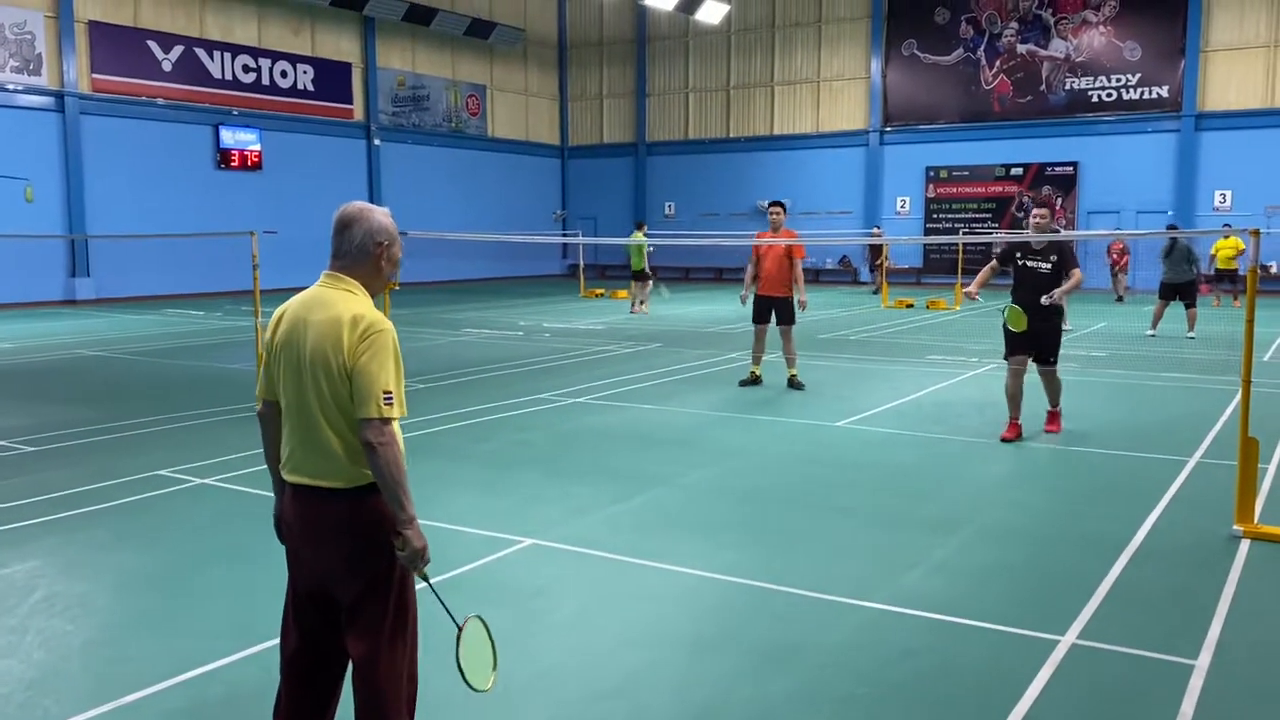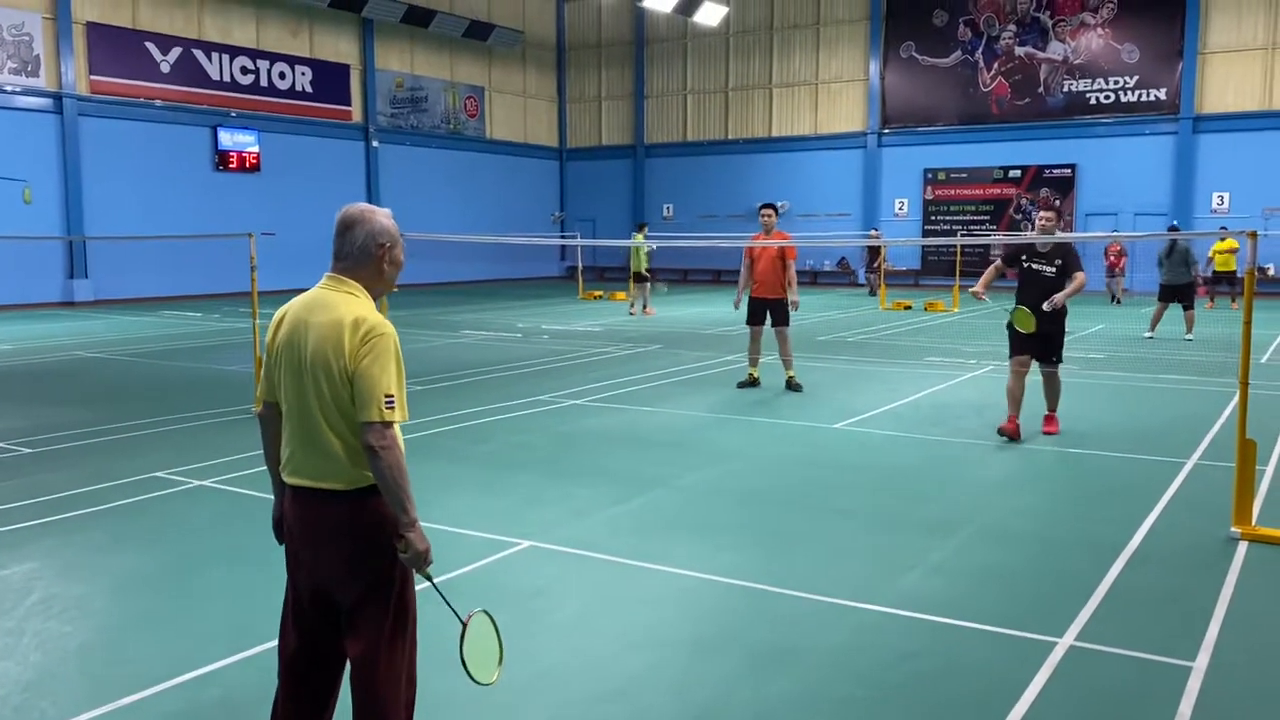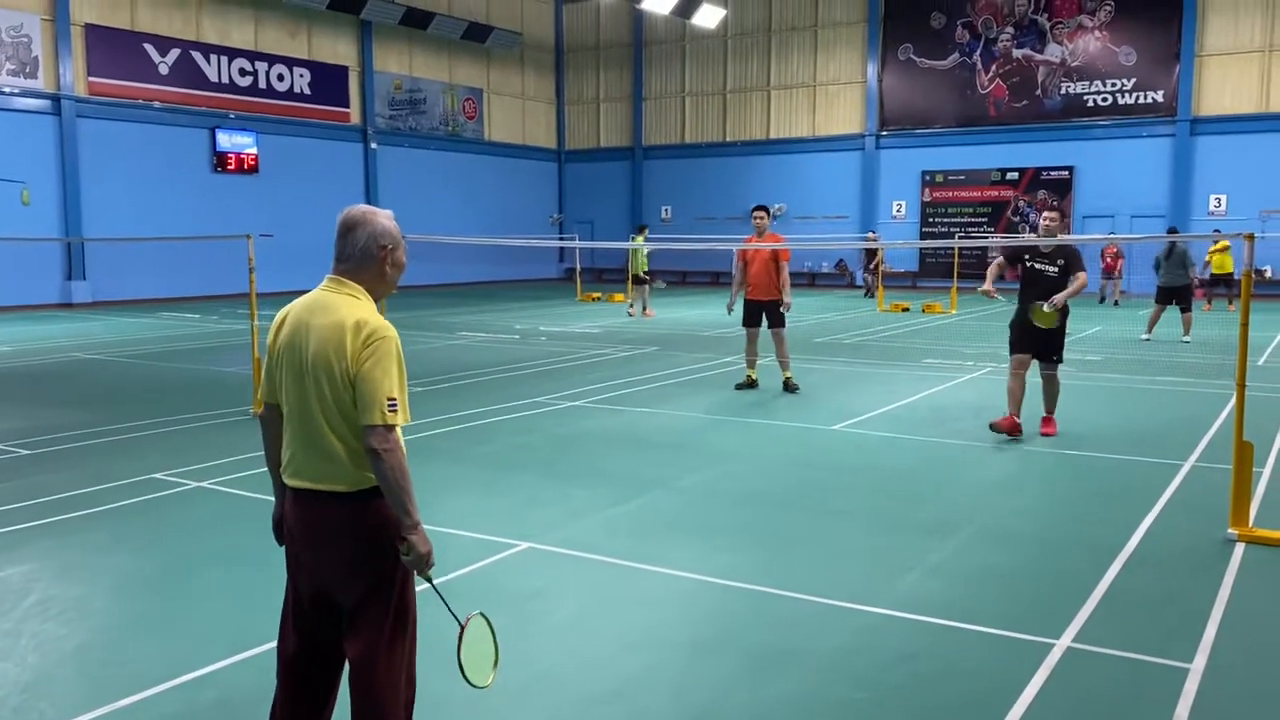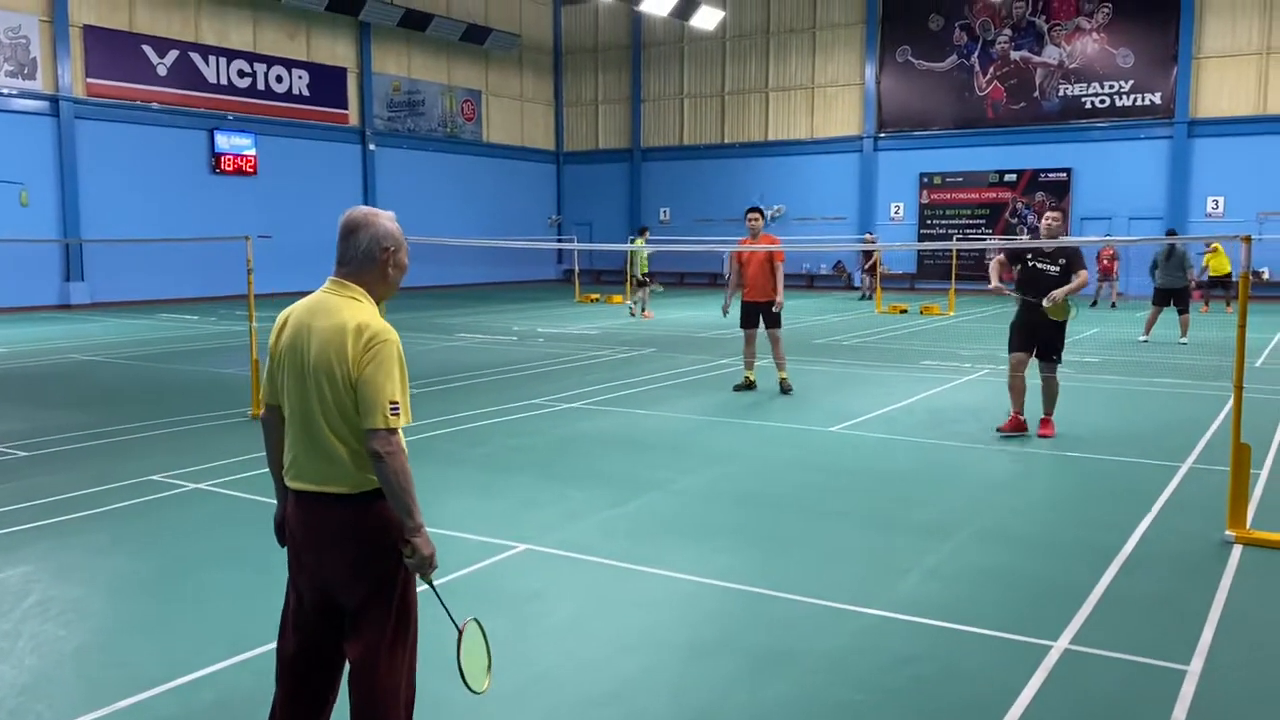
dt=0.1s
person 1, frame 1
left shoulder: (287, 313)
right shoulder: (368, 324)
left elbow: (268, 414)
right elbow: (376, 436)
left wrist: (282, 493)
right wrist: (408, 522)
left hip: (301, 502)
right hip: (358, 507)
left knee: (308, 636)
right knee: (380, 643)
person 1, frame 2
left shoulder: (288, 314)
right shoulder: (369, 328)
left elbow: (269, 415)
right elbow: (377, 440)
left wrist: (282, 495)
right wrist: (410, 525)
left hip: (301, 505)
right hip: (359, 510)
left knee: (307, 638)
right knee: (380, 646)
person 1, frame 3
left shoulder: (289, 316)
right shoulder: (371, 330)
left elbow: (269, 417)
right elbow: (380, 442)
left wrist: (283, 495)
right wrist: (412, 526)
left hip: (302, 506)
right hip: (360, 512)
left knee: (306, 637)
right knee: (379, 646)
person 1, frame 4
left shoulder: (290, 318)
right shoulder: (372, 334)
left elbow: (271, 419)
right elbow: (382, 445)
left wrist: (285, 497)
right wrist: (415, 529)
left hip: (304, 509)
right hip: (362, 514)
left knee: (306, 640)
right knee: (380, 649)
person 2, frame 1
left shoulder: (1061, 249)
right shoulder: (1016, 247)
left elbow: (1077, 277)
right elbow: (992, 267)
left wrist: (1062, 291)
right wrist: (975, 285)
left hip: (1048, 321)
left knee: (1047, 371)
right knee: (1015, 368)
left ankle: (1054, 411)
right ankle: (1014, 425)
person 2, frame 2
left shoulder: (1066, 252)
right shoulder: (1022, 248)
left elbow: (1080, 280)
right elbow: (996, 267)
left wrist: (1064, 294)
right wrist: (981, 285)
left hip: (1052, 322)
left knee: (1049, 372)
right knee: (1017, 367)
left ankle: (1051, 415)
right ankle: (1012, 422)
person 2, frame 3
left shoulder: (1068, 252)
right shoulder: (1024, 248)
left elbow: (1083, 281)
right elbow: (997, 264)
left wrist: (1065, 295)
right wrist: (989, 283)
left hip: (1053, 321)
right hip: (1024, 318)
left knee: (1049, 371)
right knee: (1017, 365)
left ankle: (1048, 417)
right ankle: (1012, 419)
person 2, frame 4
left shoulder: (1070, 252)
right shoulder: (1026, 247)
left elbow: (1084, 279)
right elbow: (997, 261)
left wrist: (1064, 291)
right wrist: (995, 281)
left hip: (1053, 321)
right hip: (1025, 317)
left knee: (1048, 372)
right knee: (1016, 364)
left ankle: (1047, 419)
right ankle: (1017, 418)
person 3, frame 1
left shoulder: (792, 237)
right shoulder: (759, 237)
left elbow: (798, 267)
right elbow: (752, 265)
left wrist: (801, 293)
right wrist: (746, 289)
left hip: (784, 295)
right hip: (762, 294)
left knee: (787, 335)
right knee: (759, 333)
left ankle: (792, 376)
right ankle: (755, 373)
person 3, frame 2
left shoulder: (785, 239)
right shoulder: (752, 241)
left elbow: (791, 268)
right elbow: (746, 269)
left wrist: (794, 293)
right wrist: (739, 293)
left hip: (778, 296)
right hip: (756, 296)
left knee: (783, 336)
right knee: (754, 335)
left ankle: (790, 377)
right ankle: (753, 375)
person 3, frame 3
left shoulder: (778, 241)
right shoulder: (746, 243)
left elbow: (784, 269)
right elbow: (739, 272)
left wrist: (787, 294)
right wrist: (733, 296)
left hip: (773, 298)
right hip: (751, 298)
left knee: (779, 337)
right knee: (751, 336)
left ankle: (787, 378)
right ankle: (751, 377)
person 3, frame 4
left shoulder: (773, 242)
right shoulder: (740, 245)
left elbow: (779, 269)
right elbow: (734, 274)
left wrist: (780, 294)
right wrist: (728, 298)
left hip: (769, 299)
right hip: (748, 299)
left knee: (775, 337)
right knee: (749, 338)
left ankle: (783, 378)
right ankle: (749, 378)
